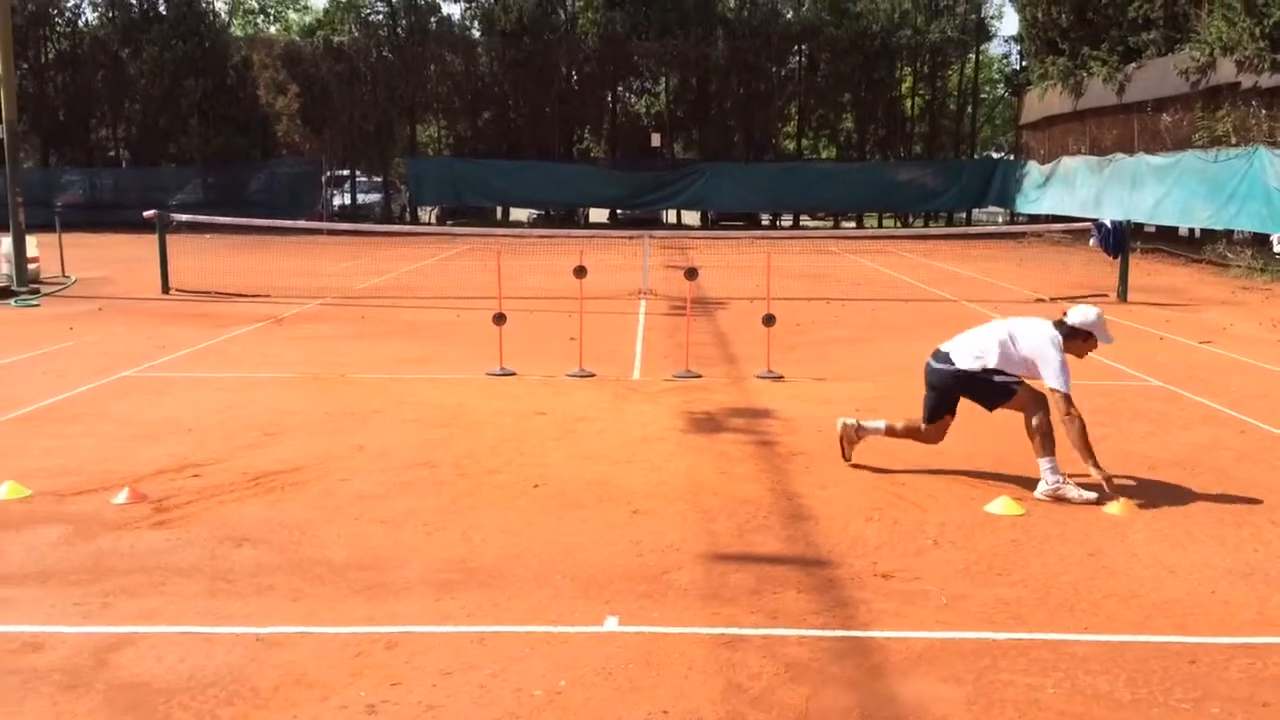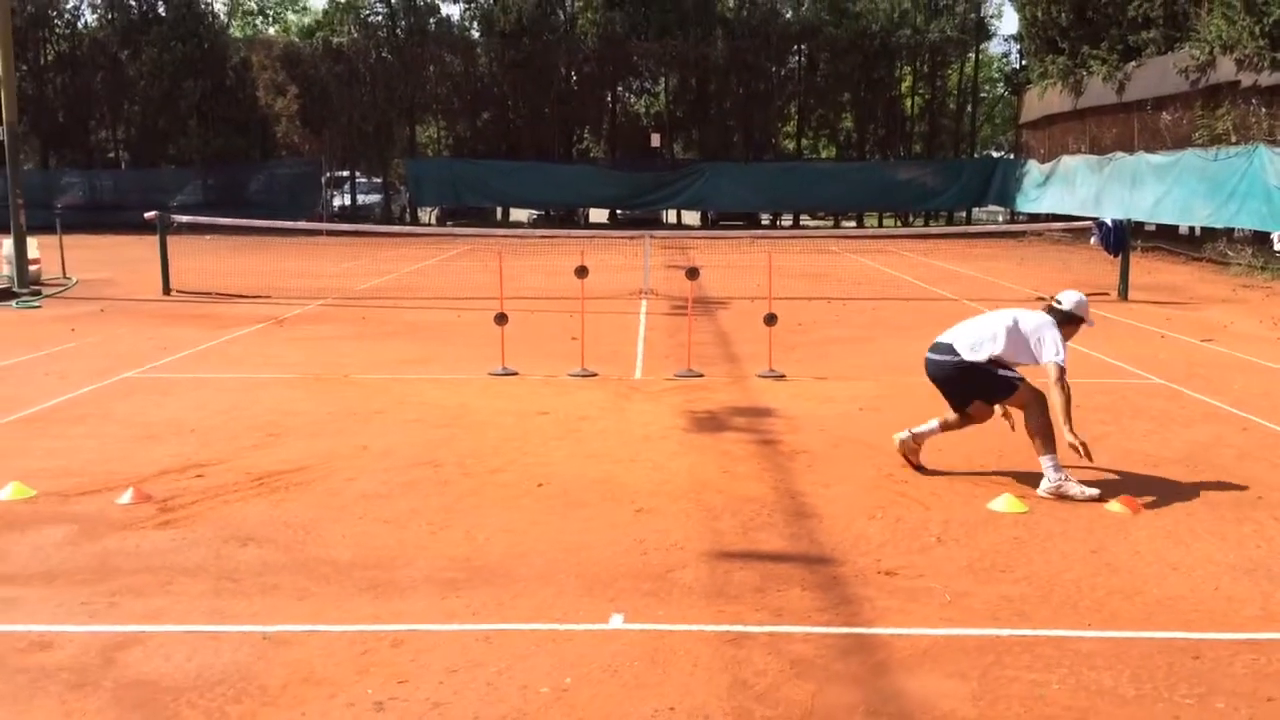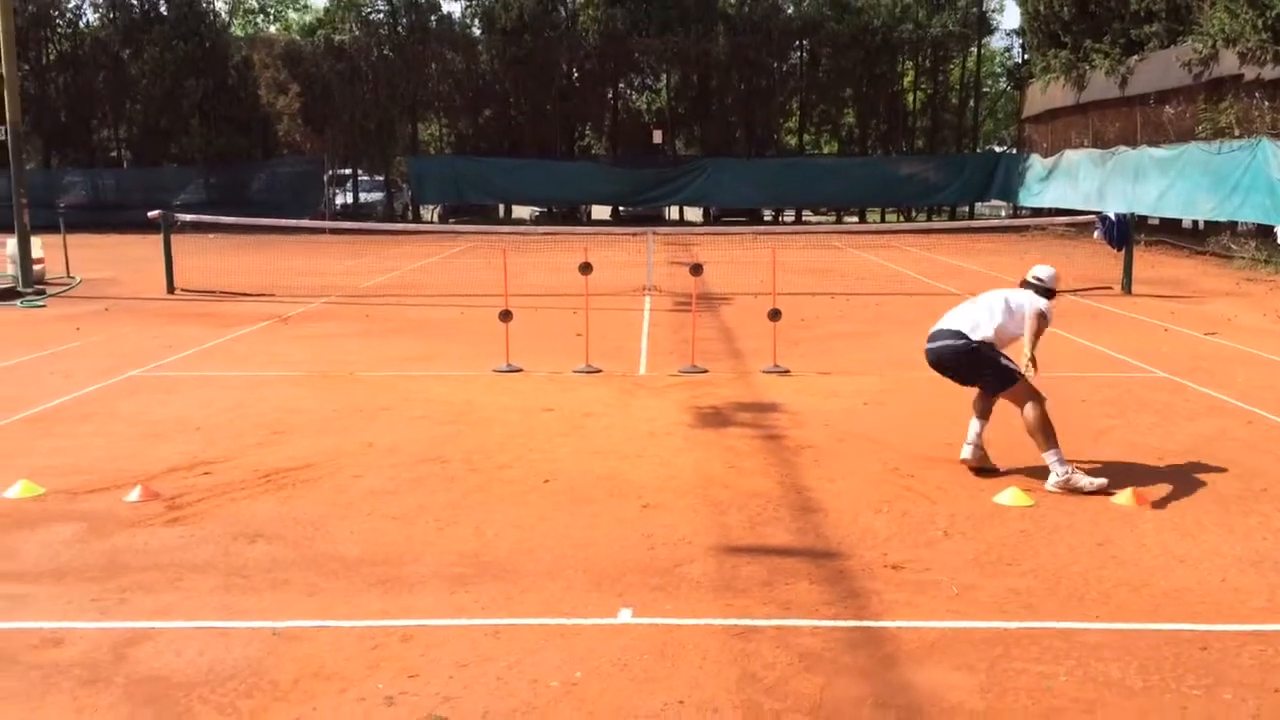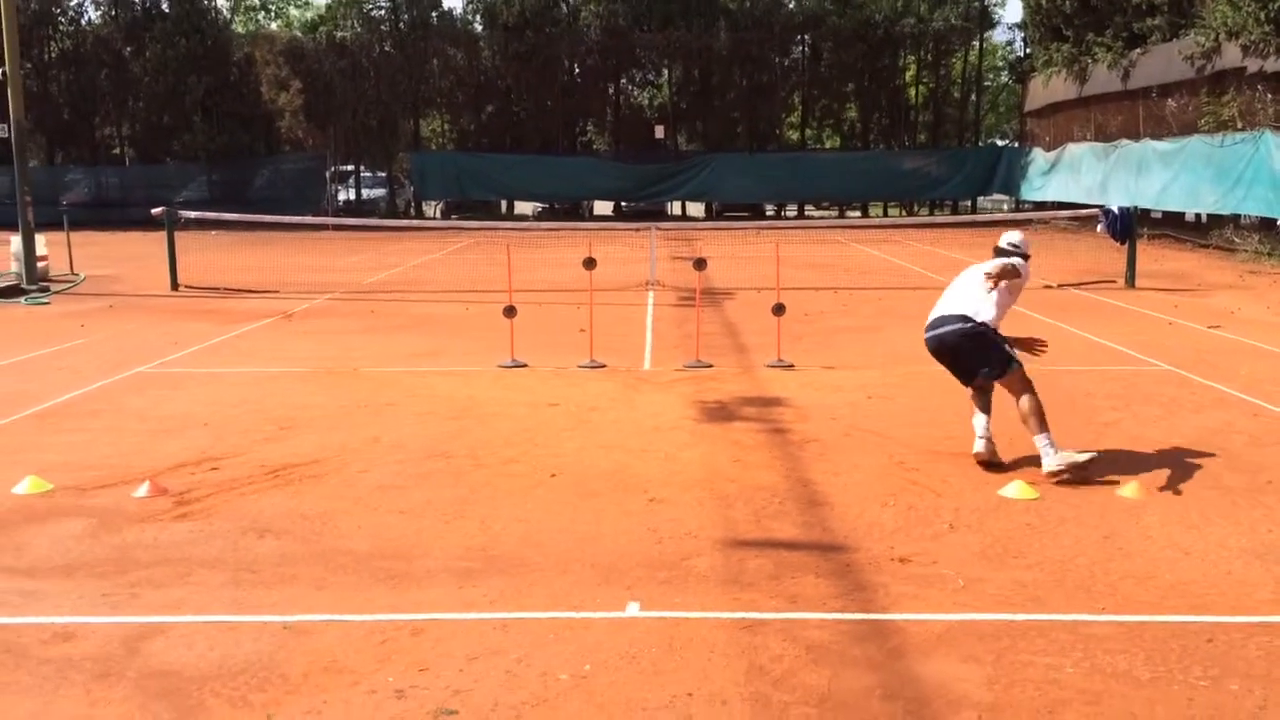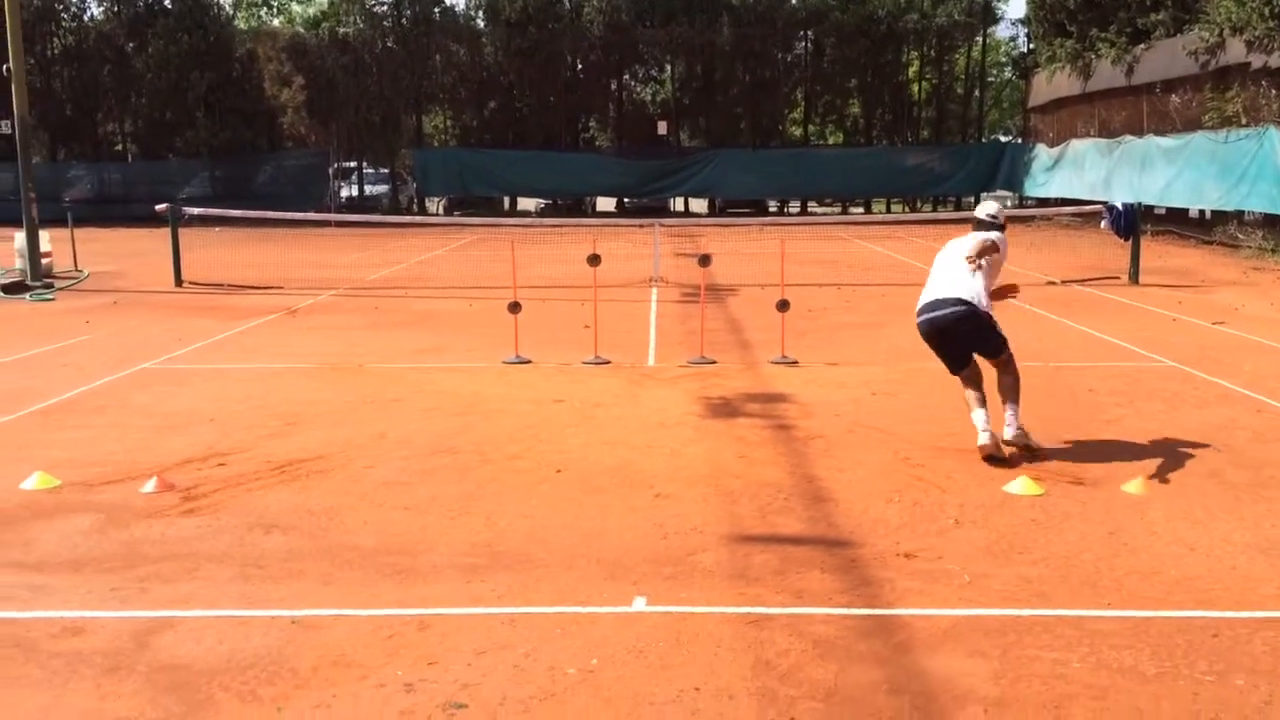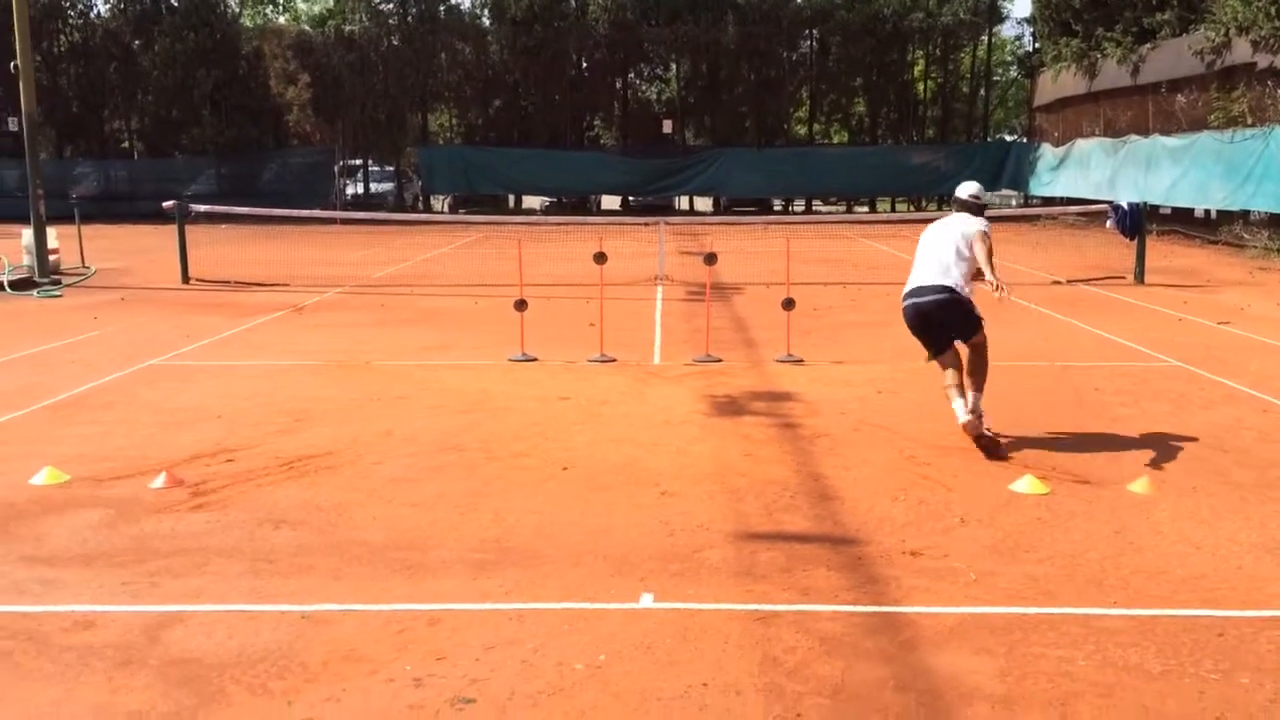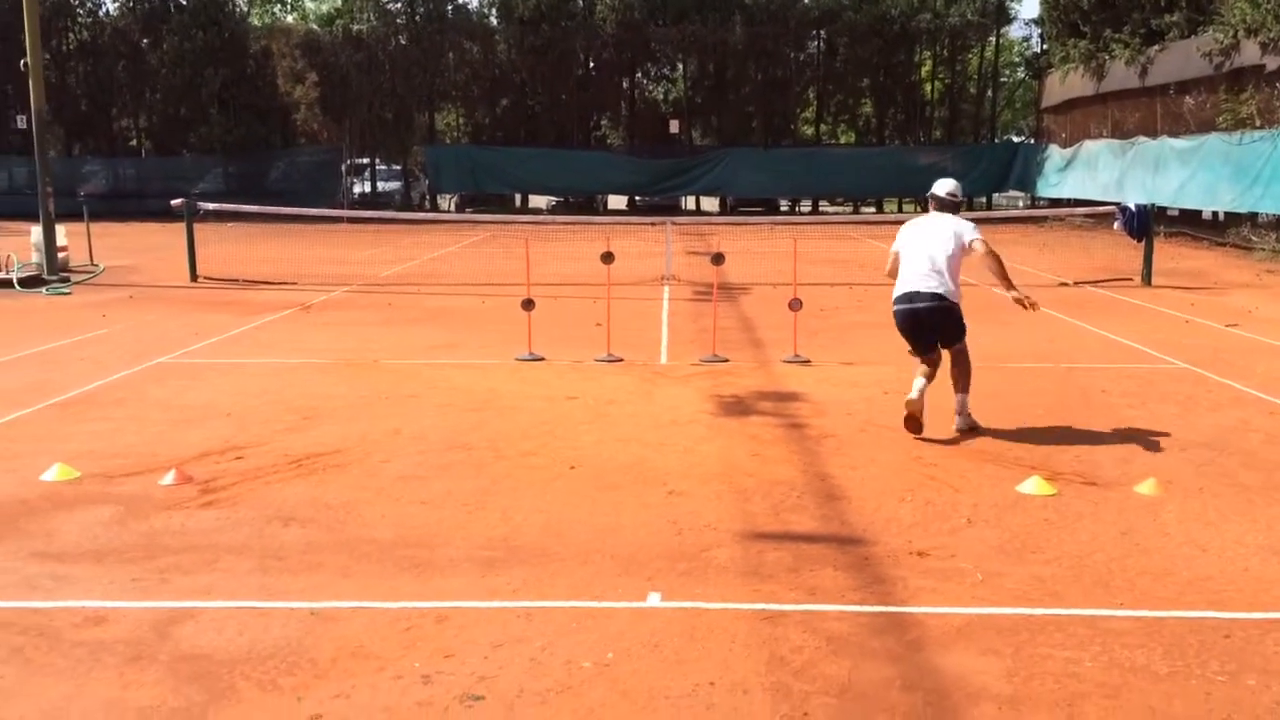
dt=0.1s
person 1, frame 1
left shoulder: (1039, 325)
right shoulder: (1052, 352)
left elbow: (995, 329)
right elbow: (1069, 413)
right wrist: (1093, 466)
left hip: (941, 360)
right hip: (961, 368)
left knee: (929, 433)
right knee: (1036, 403)
left ankle: (857, 428)
right ankle: (1051, 481)
person 1, frame 2
left shoulder: (1013, 317)
right shoulder: (1052, 334)
right elbow: (1057, 383)
left wrist: (1002, 400)
right wrist: (1068, 430)
left hip: (936, 355)
right hip: (958, 360)
left knee: (980, 411)
right knee: (1035, 403)
left ankle: (914, 436)
right ankle: (1054, 481)
person 1, frame 3
left shoulder: (999, 296)
right shoulder: (1038, 303)
right elbow: (1034, 319)
left wrist: (1014, 380)
right wrist: (1028, 353)
left hip: (936, 344)
right hip: (963, 344)
left knee: (991, 388)
right knee: (1030, 399)
left ankle: (973, 447)
right ankle: (1060, 473)
person 1, frame 4
left shoulder: (972, 272)
right shoulder: (1017, 267)
right elbow: (1001, 268)
left wrist: (1010, 343)
right wrist: (995, 278)
left hip: (934, 331)
right hip: (965, 328)
left knee: (982, 385)
right knee: (1023, 388)
left ankle: (983, 443)
right ankle: (1052, 456)
person 1, frame 5
left shoulder: (951, 246)
right shoulder: (996, 239)
right elbow: (982, 245)
left wrist: (990, 296)
right wrist: (975, 258)
left hip: (926, 315)
right hip: (962, 309)
left knee: (971, 377)
right knee: (1005, 363)
left ankle: (985, 435)
right ankle: (1012, 428)
person 1, frame 6
left shoulder: (932, 228)
right shoulder: (977, 224)
right elbow: (982, 240)
right wrist: (990, 273)
left hip: (912, 299)
right hip: (949, 299)
left knee: (949, 364)
right knee: (978, 345)
left ankle: (966, 417)
right ankle: (973, 413)
person 1, frame 7
left shoulder: (909, 227)
right shoulder: (962, 226)
left elbow: (891, 270)
right elbow: (987, 254)
right wrist: (1011, 290)
left hip: (903, 302)
right hip: (938, 299)
left knee: (930, 360)
right knee: (958, 353)
left ankle: (916, 394)
right ankle: (962, 416)
